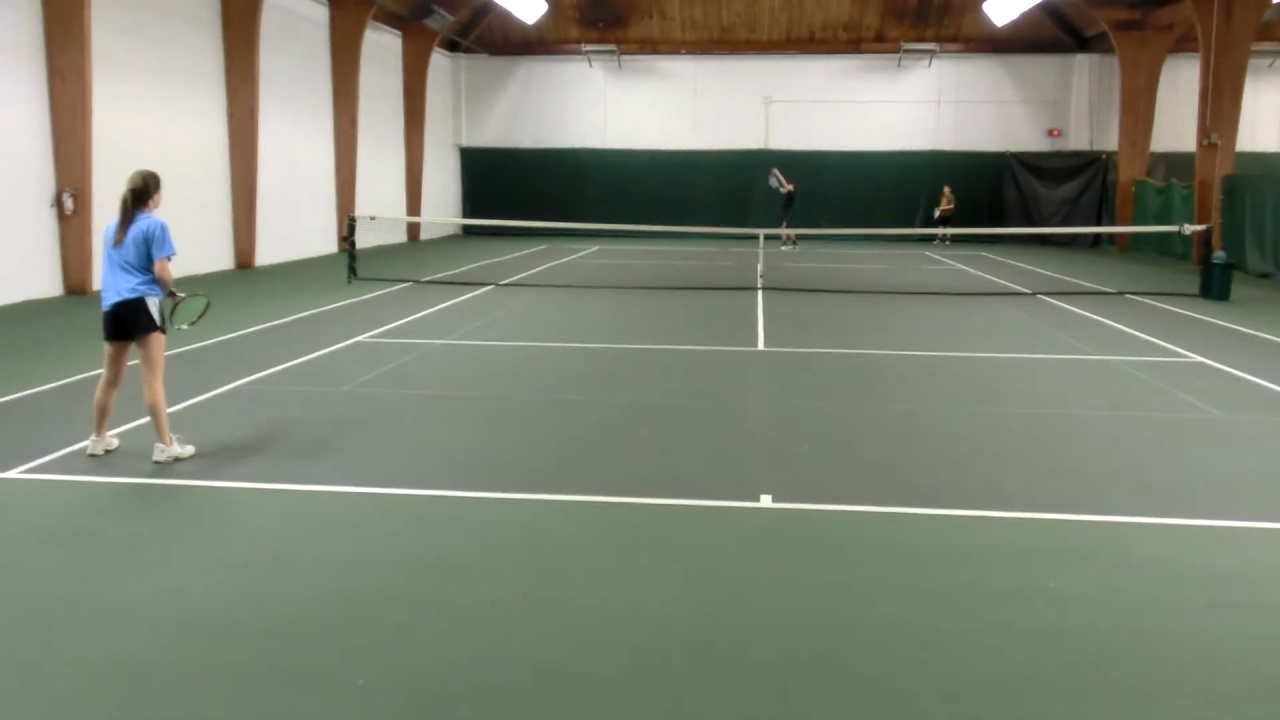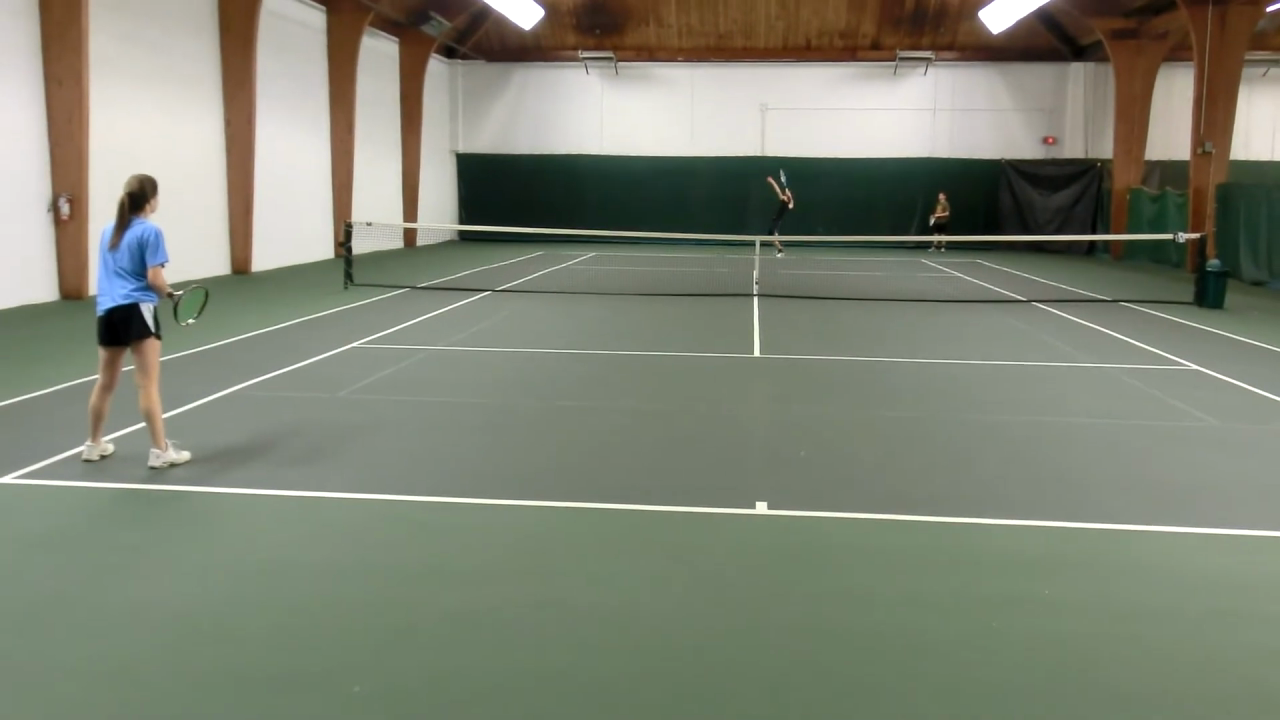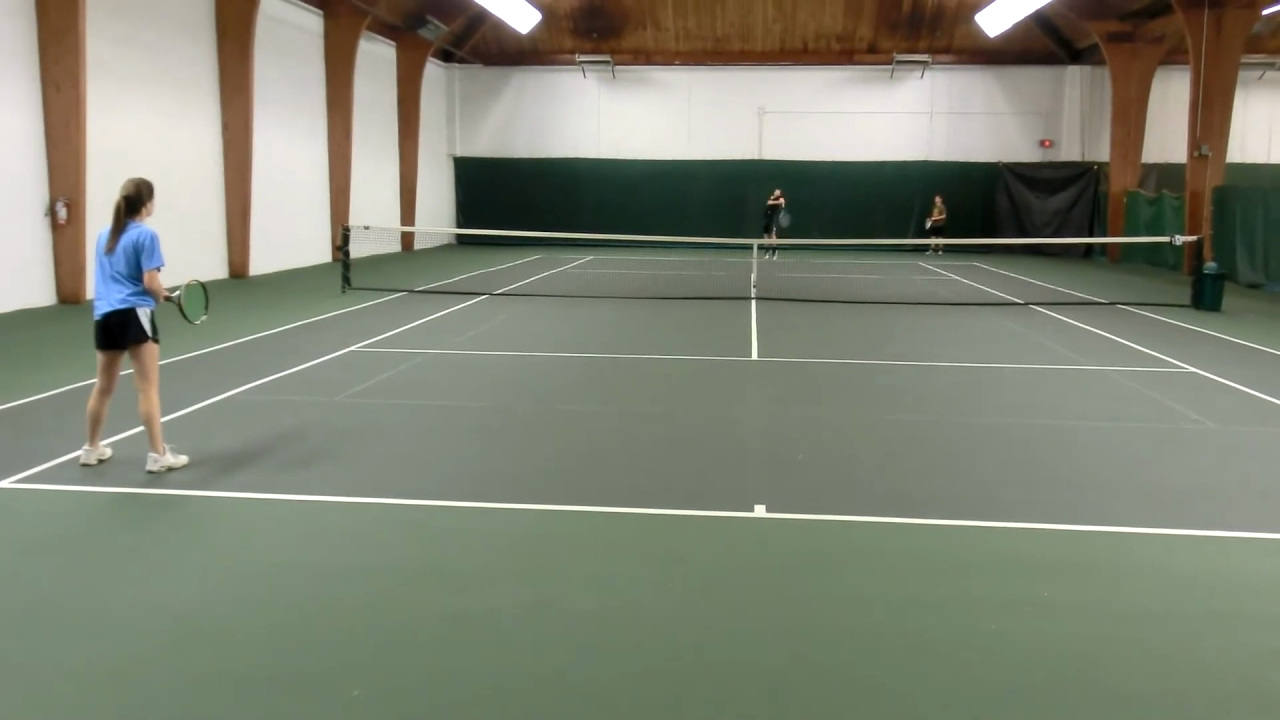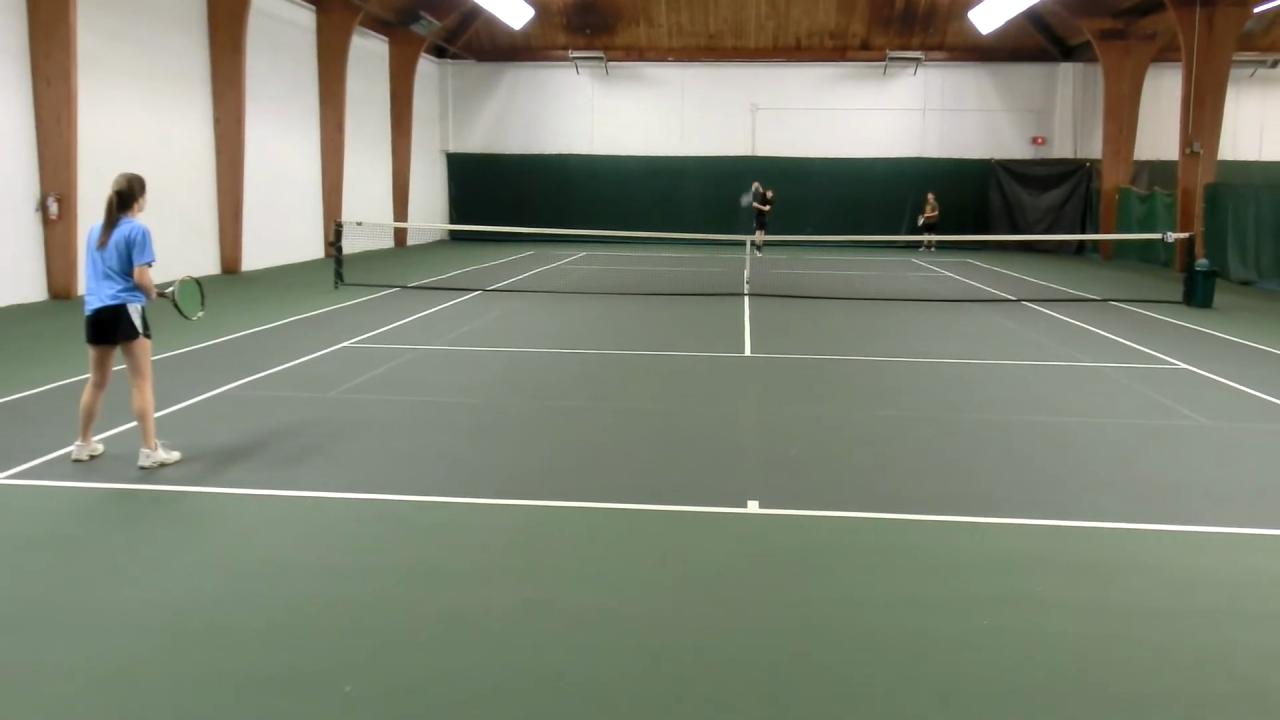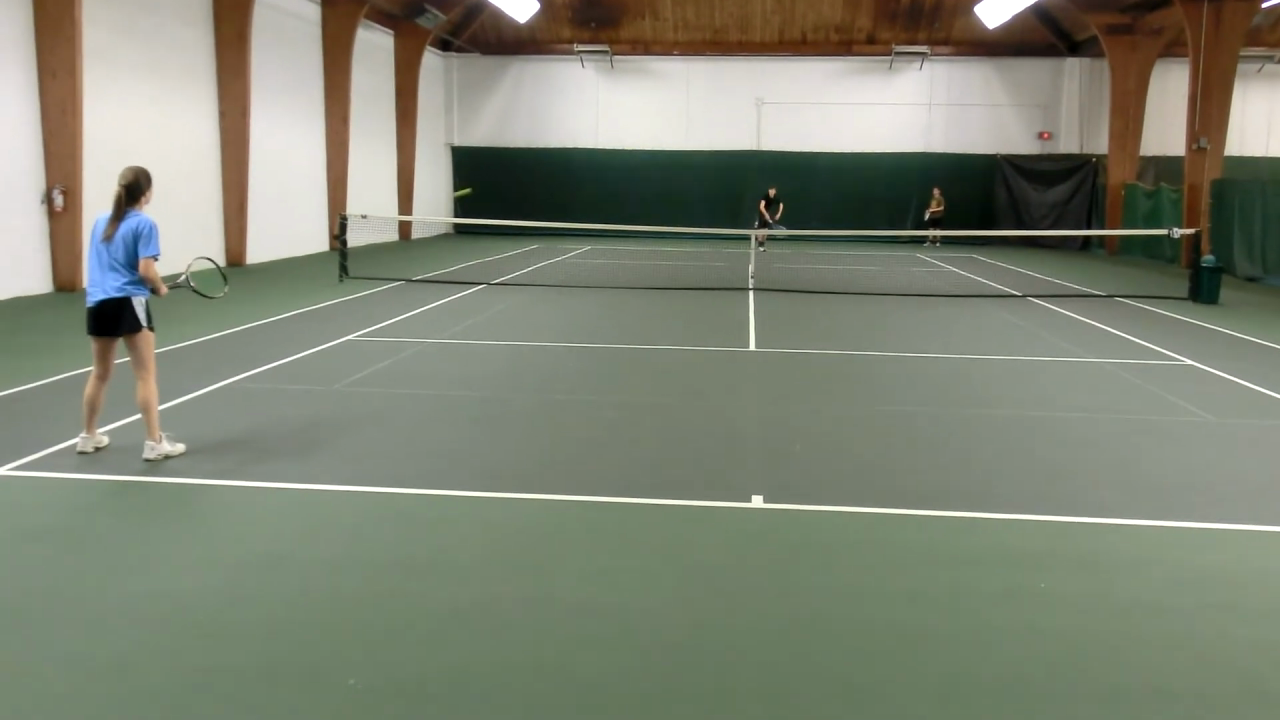
dt=0.3s
person 1, frame 1
left shoulder: (113, 227)
right shoulder: (154, 225)
right elbow: (161, 273)
right wrist: (168, 289)
left hip: (112, 306)
right hip: (141, 304)
left knee: (110, 377)
right knee: (153, 378)
left ankle: (98, 438)
right ankle: (164, 444)
person 1, frame 2
left shoulder: (109, 231)
right shoulder: (149, 231)
right elbow: (154, 279)
right wrist: (166, 292)
left hip: (107, 311)
right hip: (136, 310)
left knee: (105, 382)
right knee: (148, 384)
left ankle: (93, 444)
right ankle: (160, 450)
person 1, frame 3
left shoulder: (105, 235)
right shoulder: (145, 235)
right elbow: (150, 283)
right wrist: (163, 295)
left hip: (104, 315)
right hip: (133, 314)
left knee: (103, 386)
right knee: (147, 388)
left ankle: (91, 448)
right ankle: (158, 454)
person 1, frame 4
left shoulder: (96, 230)
right shoulder: (137, 230)
left elbow: (96, 272)
right elbow: (140, 277)
right wrist: (151, 293)
left hip: (95, 311)
right hip: (124, 309)
left knee: (97, 381)
right knee: (142, 383)
left ankle: (83, 443)
right ankle: (150, 450)
person 1, frame 5
left shoulder: (101, 221)
right shoulder: (144, 224)
left elbow: (96, 264)
right elbow: (145, 270)
right wrist: (159, 287)
left hip: (97, 303)
right hip: (128, 302)
left knee: (99, 373)
right knee: (145, 375)
left ankle: (88, 436)
right ankle: (154, 442)
